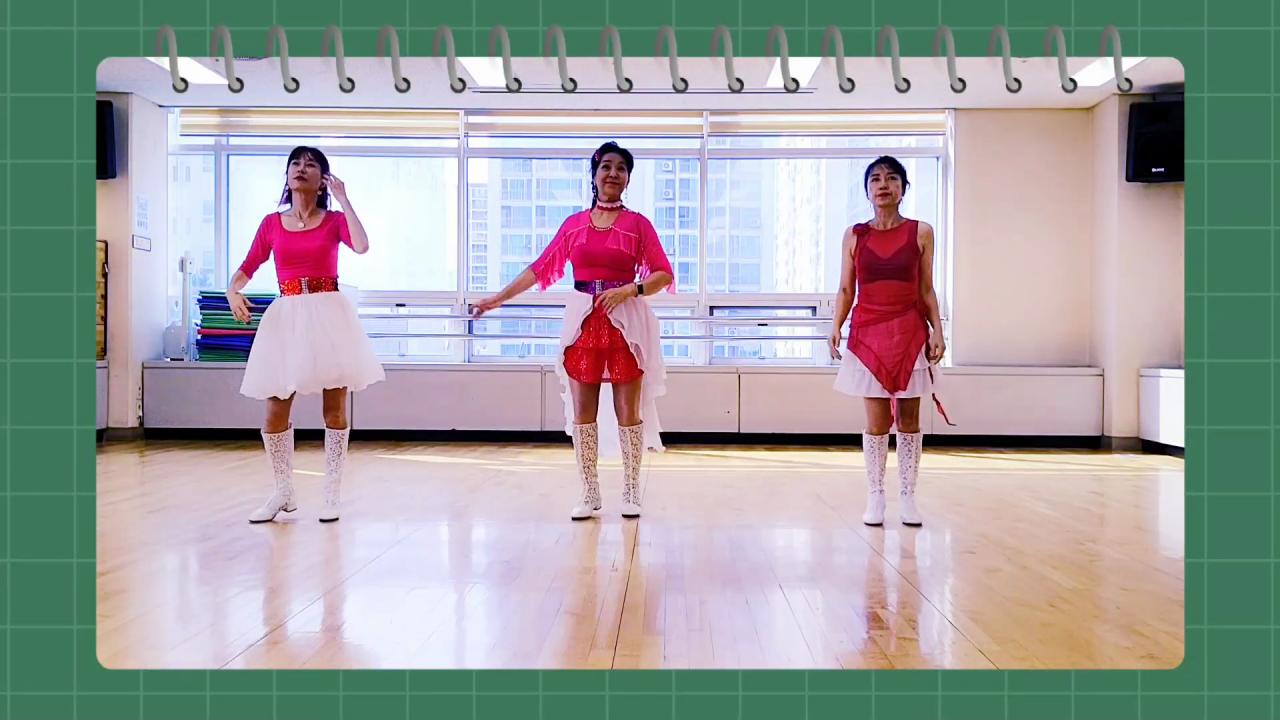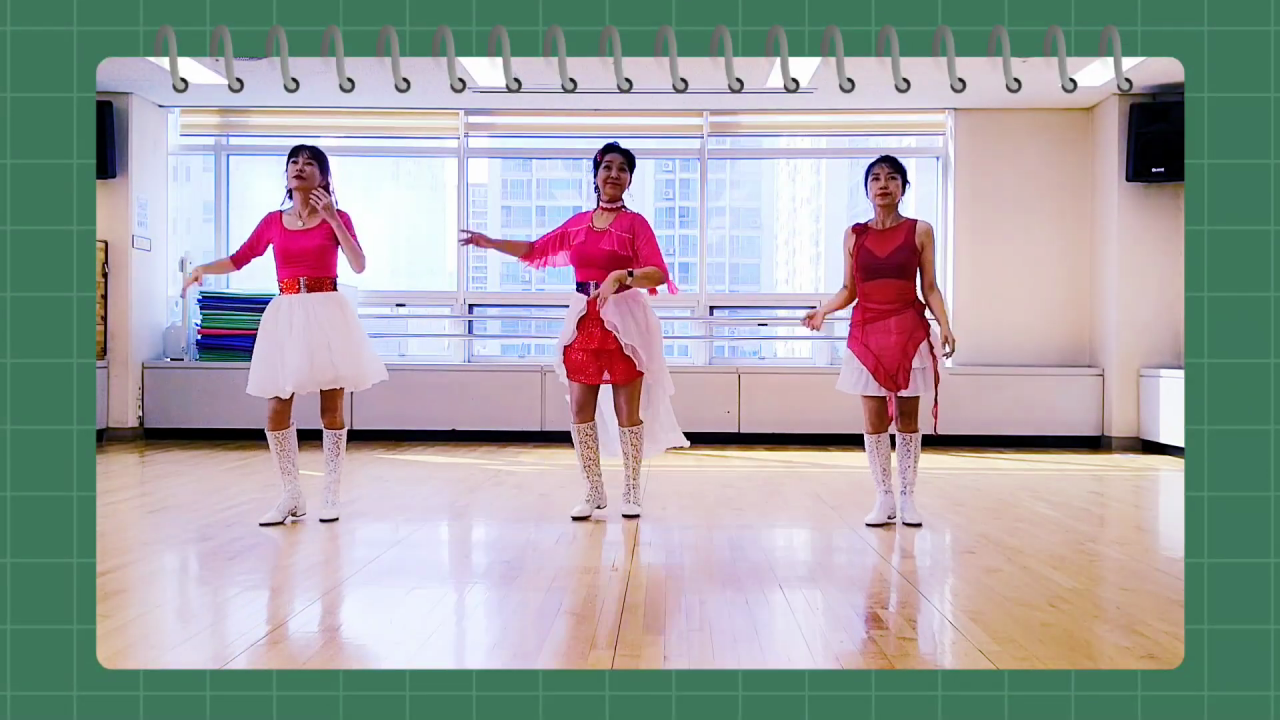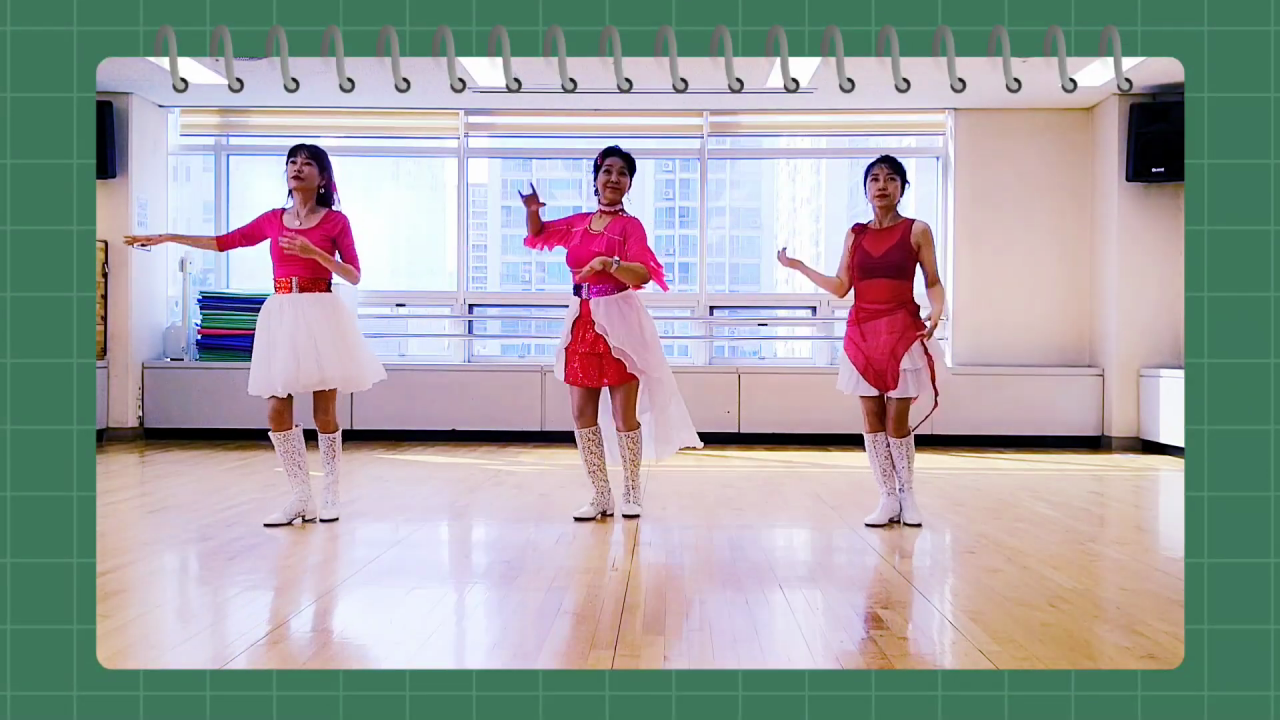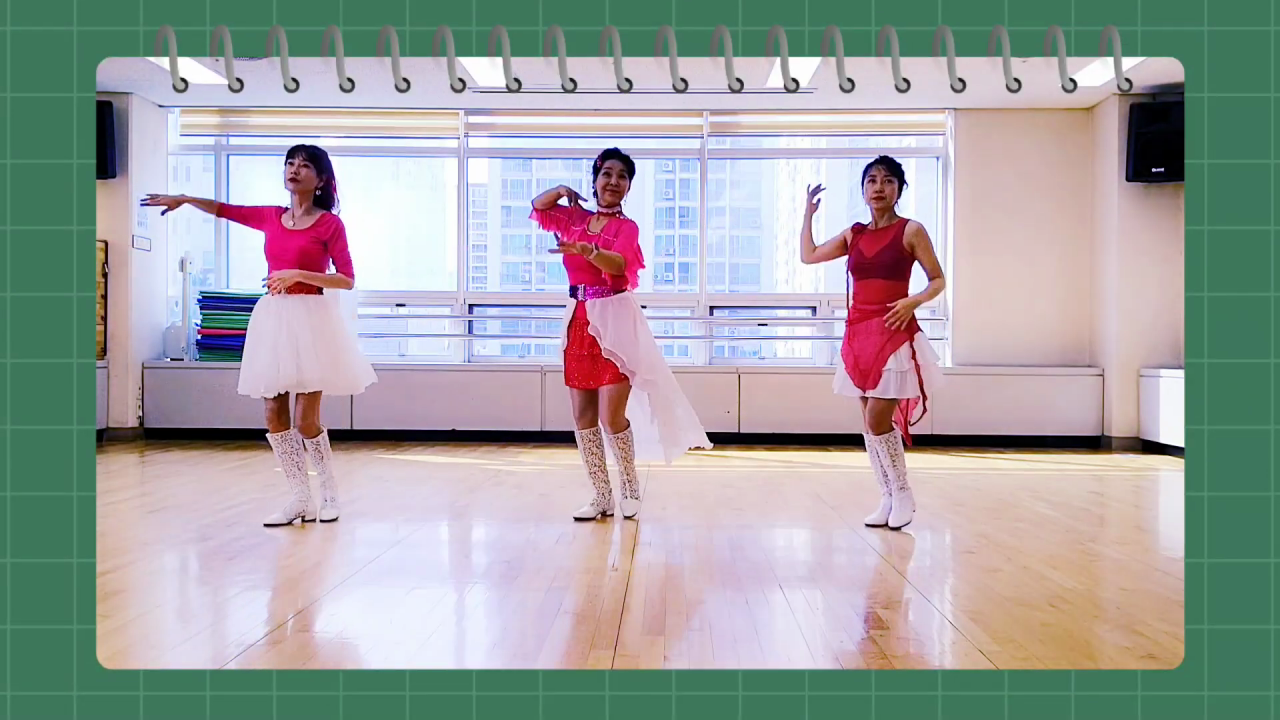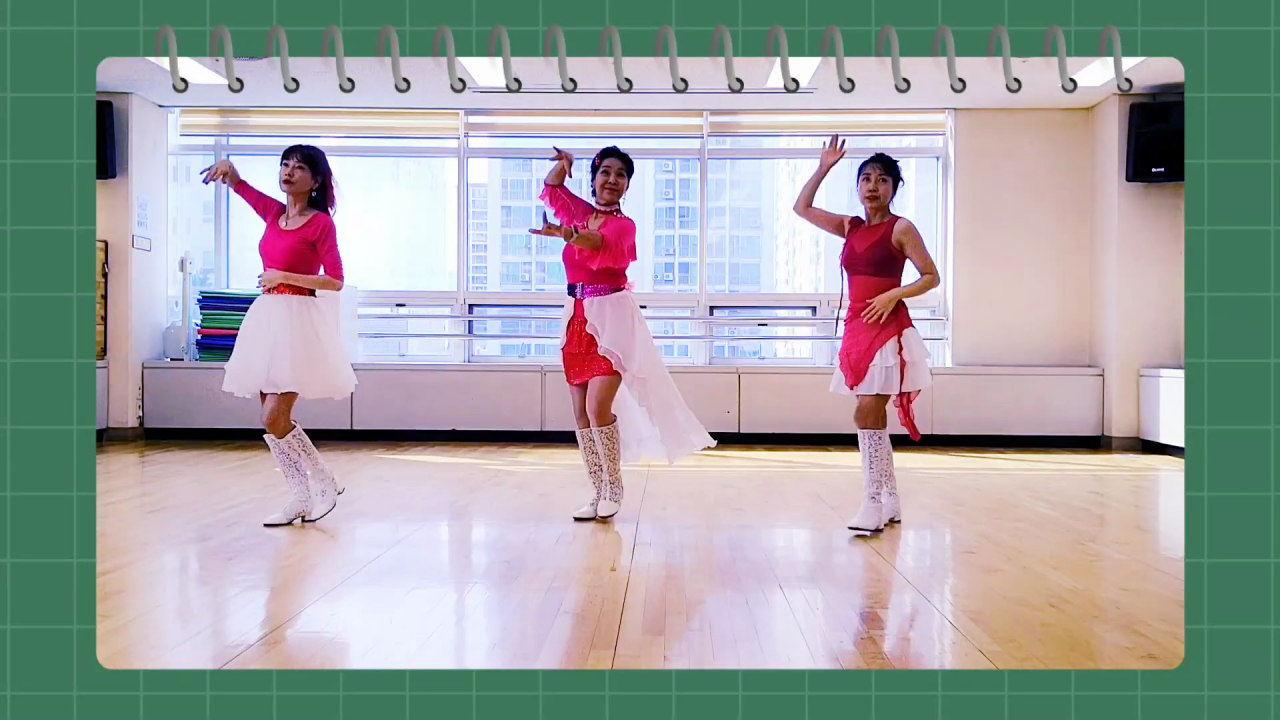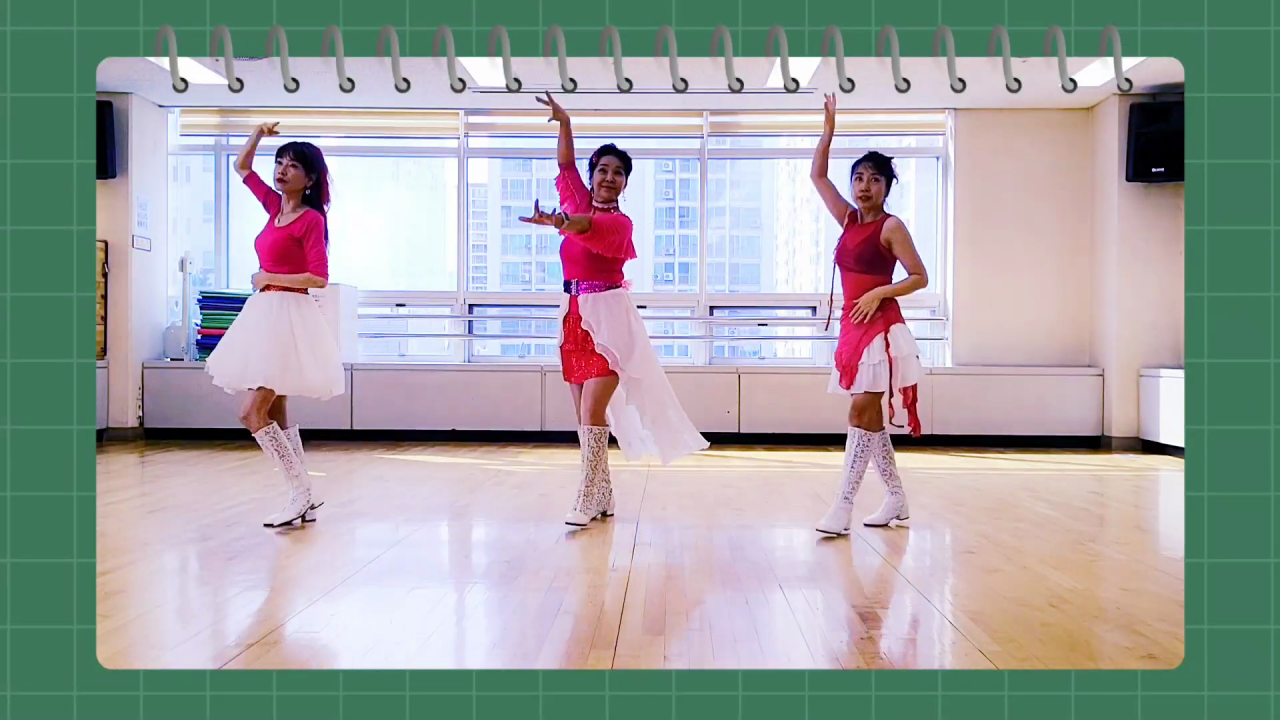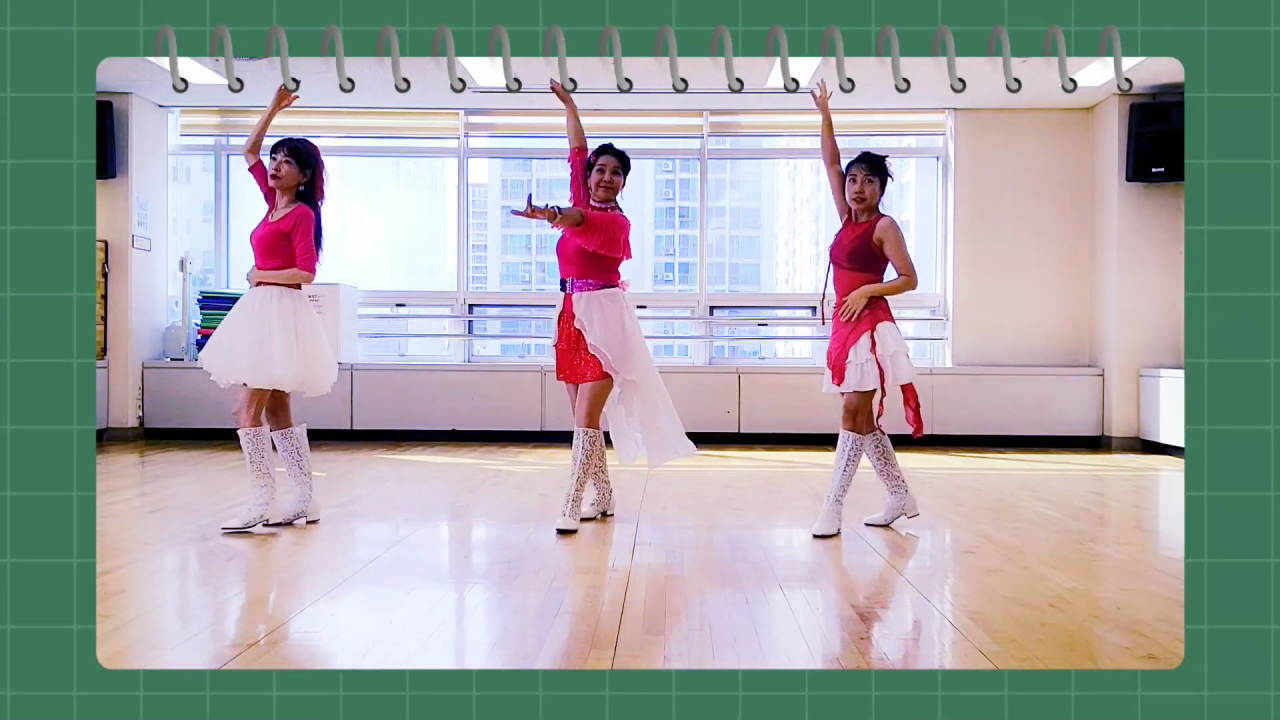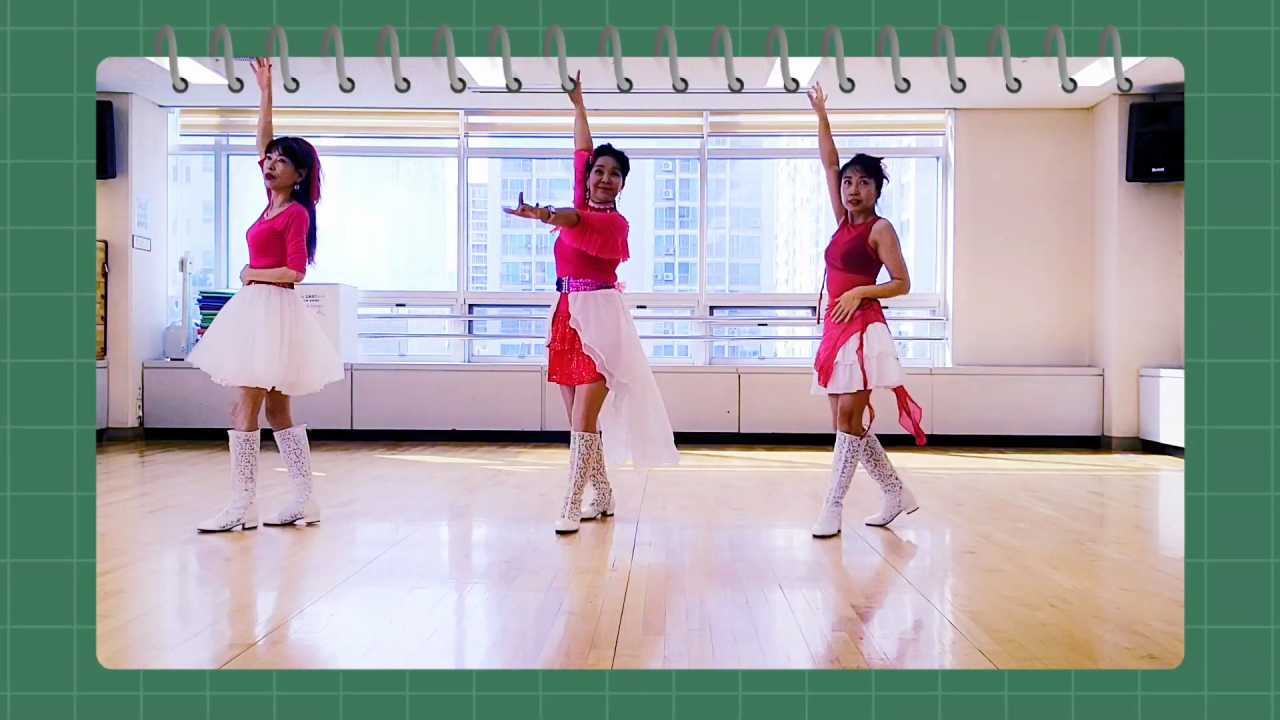
dt=0.1s
person 1, frame 1
left shoulder: (921, 232)
right shoulder: (854, 235)
left elbow: (926, 290)
right elbow: (846, 290)
left wrist: (937, 332)
right wrist: (835, 330)
left hip: (910, 332)
right hip: (867, 334)
left knee: (909, 418)
right knee: (876, 420)
left ankle: (907, 496)
right ankle: (875, 495)
person 1, frame 2
left shoulder: (920, 231)
right shoulder: (855, 235)
left elbow: (931, 287)
right elbow: (850, 291)
left wrist: (945, 324)
right wrist: (822, 311)
left hip: (908, 331)
right hip: (866, 333)
left knee: (906, 419)
right knee: (875, 419)
left ankle: (907, 494)
right ankle: (885, 496)
person 1, frame 3
left shoulder: (917, 230)
right shoulder: (855, 234)
left elbow: (933, 282)
right elbow: (841, 287)
left wrist: (936, 312)
right wrist: (800, 267)
left hip: (903, 332)
right hip: (862, 333)
left knee: (898, 421)
right knee: (873, 420)
left ankle: (907, 493)
right ankle: (888, 496)
person 1, frame 4
left shoulder: (911, 231)
right shoulder: (853, 234)
left elbow: (937, 279)
right elbow: (809, 255)
left wrist: (911, 300)
right wrist: (807, 217)
left hip: (896, 336)
right hip: (858, 334)
left knee: (880, 420)
right knee: (872, 423)
left ankle: (902, 494)
right ankle: (889, 499)
person 1, frame 5
left shoulder: (901, 228)
right shoulder: (849, 226)
left elbow: (931, 276)
right elbow: (802, 208)
left wrist: (894, 295)
right wrist: (825, 166)
left hip: (889, 332)
right hip: (856, 332)
left knee: (867, 416)
right knee: (868, 419)
left ankle: (873, 499)
right ankle: (888, 499)
person 1, frame 6
left shoulder: (891, 226)
right shoulder: (848, 220)
left elbow: (919, 278)
right elbow: (818, 176)
left wrist: (880, 292)
right wrist: (828, 126)
left hip: (881, 331)
right hip: (854, 330)
left knee: (861, 416)
right knee: (868, 420)
left ankle: (843, 506)
right ankle: (895, 498)
person 1, frame 7
left shoulder: (884, 226)
right shoulder: (847, 219)
left elbow: (909, 278)
right elbow: (831, 164)
left wrist: (868, 291)
right wrist: (825, 116)
left hip: (871, 329)
right hip: (845, 329)
left knee: (853, 418)
right knee: (862, 421)
left ankle: (834, 506)
right ankle: (900, 497)
person 1, frame 8
left shoulder: (880, 229)
right shoulder: (843, 221)
left elbow: (902, 283)
right elbow: (829, 163)
left wrist: (861, 291)
right wrist: (822, 116)
left hip: (863, 331)
right hip: (837, 332)
left knee: (850, 421)
right knee: (847, 425)
left ankle: (833, 507)
right ankle: (896, 494)
person 2, frame 1
left shoulder: (335, 220)
right shoulder: (271, 223)
left elbow: (362, 247)
right elbow: (246, 268)
left wrist: (343, 199)
right wrist: (233, 293)
left hip: (328, 315)
right hip: (286, 316)
left knee: (334, 411)
right knee: (274, 413)
left ankle: (332, 494)
right ankle: (283, 491)
person 2, frame 2
left shoulder: (338, 218)
right shoulder: (272, 222)
left elbow: (360, 265)
right elbow: (237, 259)
left wrist: (333, 217)
right wrist: (202, 269)
left hip: (327, 314)
right hip: (286, 317)
left knee: (332, 413)
right knee: (276, 415)
left ankle: (333, 493)
right ankle: (292, 495)
person 2, frame 3
left shoulder: (336, 220)
right shoulder: (272, 220)
left elbow: (354, 276)
right elbow: (222, 242)
left wrist: (317, 254)
right wrist: (167, 238)
left hip: (320, 315)
right hip: (280, 317)
left knee: (325, 415)
right knee: (277, 414)
left ankle: (331, 493)
right ankle: (301, 496)
person 2, frame 4
left shoulder: (330, 223)
right shoulder: (269, 216)
left elbow: (347, 279)
right elbow: (222, 209)
left wrist: (299, 275)
right wrist: (183, 198)
left hip: (309, 316)
right hip: (271, 316)
left knee: (307, 420)
right knee: (276, 418)
left ankle: (328, 492)
right ankle: (298, 498)
person 2, frame 5
left shoulder: (320, 224)
right shoulder: (274, 213)
left elbow: (335, 281)
right elbow: (237, 184)
left wrist: (282, 276)
right wrist: (226, 168)
left hip: (299, 318)
right hip: (266, 318)
left knee: (274, 419)
right knee: (274, 419)
left ankle: (323, 482)
right ankle: (301, 497)
person 2, frame 6
left shoulder: (311, 219)
right shoulder: (275, 207)
left elbow: (320, 278)
right elbow: (242, 167)
left wrist: (269, 278)
right wrist: (256, 135)
left hip: (288, 318)
right hip: (265, 314)
left knee: (253, 414)
right knee: (272, 415)
left ankle: (302, 490)
right ankle: (302, 499)
person 2, frame 7
left shoulder: (303, 214)
right shoulder: (274, 201)
left elbow: (306, 273)
right elbow: (249, 152)
left wrist: (261, 276)
right wrist: (272, 111)
left hip: (281, 312)
right hip: (261, 310)
left knee: (247, 411)
right knee: (276, 413)
left ankle: (263, 501)
right ankle: (303, 500)
person 2, frame 8
left shoulder: (296, 213)
right shoulder: (275, 203)
left elbow: (295, 271)
right elbow: (262, 142)
left wrist: (251, 274)
right wrist: (265, 90)
left hip: (272, 310)
right hip: (259, 311)
left knee: (243, 411)
right knee: (277, 413)
left ankle: (243, 508)
right ankle: (304, 500)
person 3, frame 1
left shoulder: (638, 223)
right shoulder: (573, 224)
left elbow: (663, 274)
right elbow: (541, 268)
left wrist: (629, 291)
right wrist: (499, 297)
left hip: (625, 322)
right hip: (582, 320)
left knee: (628, 413)
right knee: (582, 411)
left ankle: (631, 492)
right ankle: (590, 493)
person 3, frame 2
left shoulder: (636, 223)
right shoulder: (577, 222)
left elbow: (659, 274)
right elbow: (535, 251)
left wrist: (625, 280)
right wrist: (489, 243)
left hip: (624, 319)
right hip: (584, 319)
left knee: (628, 412)
right knee: (581, 412)
left ankle: (631, 492)
right ankle: (594, 491)
person 3, frame 3
left shoulder: (630, 225)
right shoulder: (577, 223)
left elbow: (644, 273)
right elbow: (537, 233)
left wrist: (608, 265)
right wrist: (532, 209)
left hip: (619, 325)
right hip: (582, 322)
left knee: (625, 414)
right knee: (582, 416)
left ankle: (631, 492)
right ankle: (601, 494)
person 3, frame 4
left shoulder: (626, 227)
right shoulder: (578, 219)
left elbow: (623, 264)
right elbow: (540, 211)
left wrist: (589, 248)
right wrist: (559, 195)
left hip: (614, 323)
right hip: (578, 323)
left knee: (612, 416)
right knee: (583, 417)
left ankle: (630, 488)
right ankle: (600, 495)
person 3, frame 5
left shoulder: (623, 225)
right shoulder: (578, 211)
left elbow: (603, 245)
right elbow: (548, 188)
left wrist: (568, 233)
right wrist: (563, 164)
left hip: (612, 320)
right hip: (578, 321)
left knee: (598, 410)
right knee: (582, 416)
left ankle: (612, 487)
right ankle: (600, 493)
person 3, frame 6
left shoulder: (620, 221)
right shoulder: (580, 205)
left elbow: (588, 227)
right elbow: (565, 166)
left wrist: (558, 221)
right wrist: (563, 123)
left hip: (608, 319)
right hip: (576, 318)
left knee: (592, 413)
right knee: (587, 417)
left ankle: (586, 500)
right ankle: (604, 495)
person 3, frame 7
left shoulder: (616, 220)
right shoulder: (582, 203)
left elbow: (581, 221)
right elbow: (578, 152)
left wrist: (550, 216)
right wrist: (569, 106)
left hip: (602, 318)
right hip: (570, 317)
left knee: (587, 417)
right knee: (586, 418)
left ankle: (572, 506)
right ankle: (603, 496)
person 3, frame 8
left shoulder: (616, 221)
right shoulder: (583, 206)
left elbow: (576, 221)
right elbow: (582, 151)
left wrist: (544, 215)
right wrist: (578, 106)
left hip: (600, 319)
right hip: (567, 317)
left knee: (585, 421)
right knee: (579, 421)
left ankle: (573, 506)
right ankle: (603, 494)
